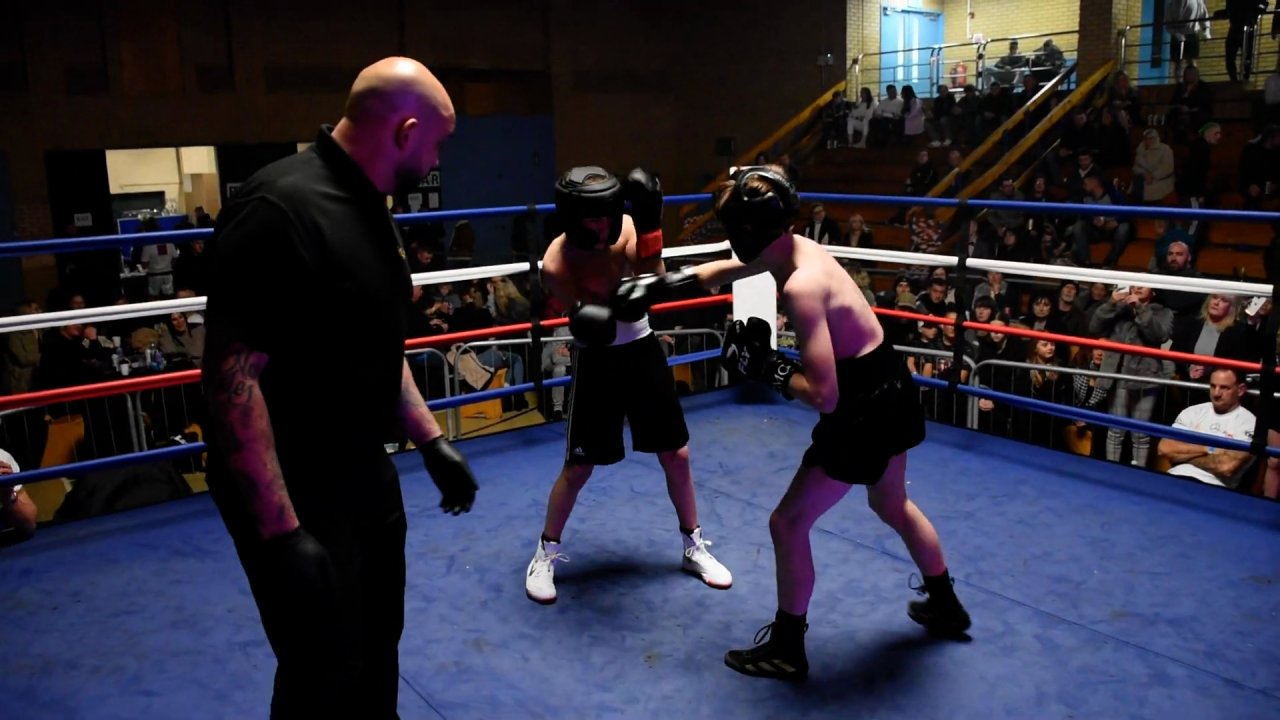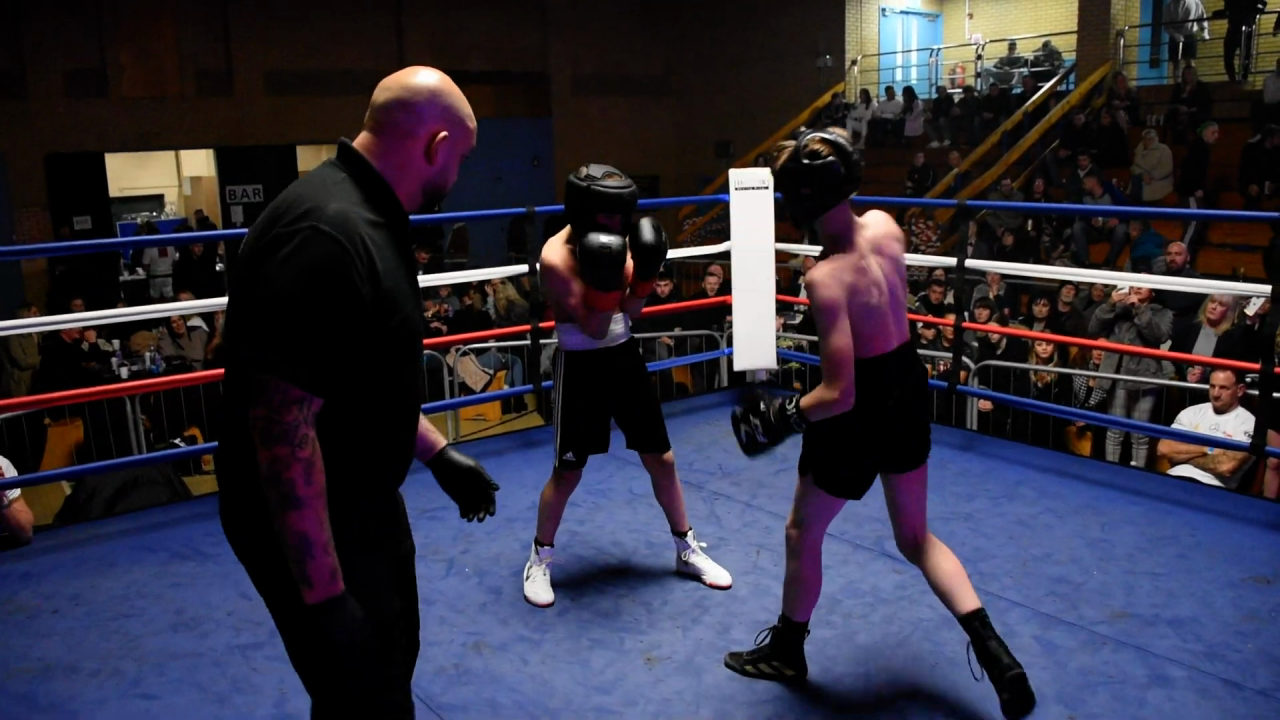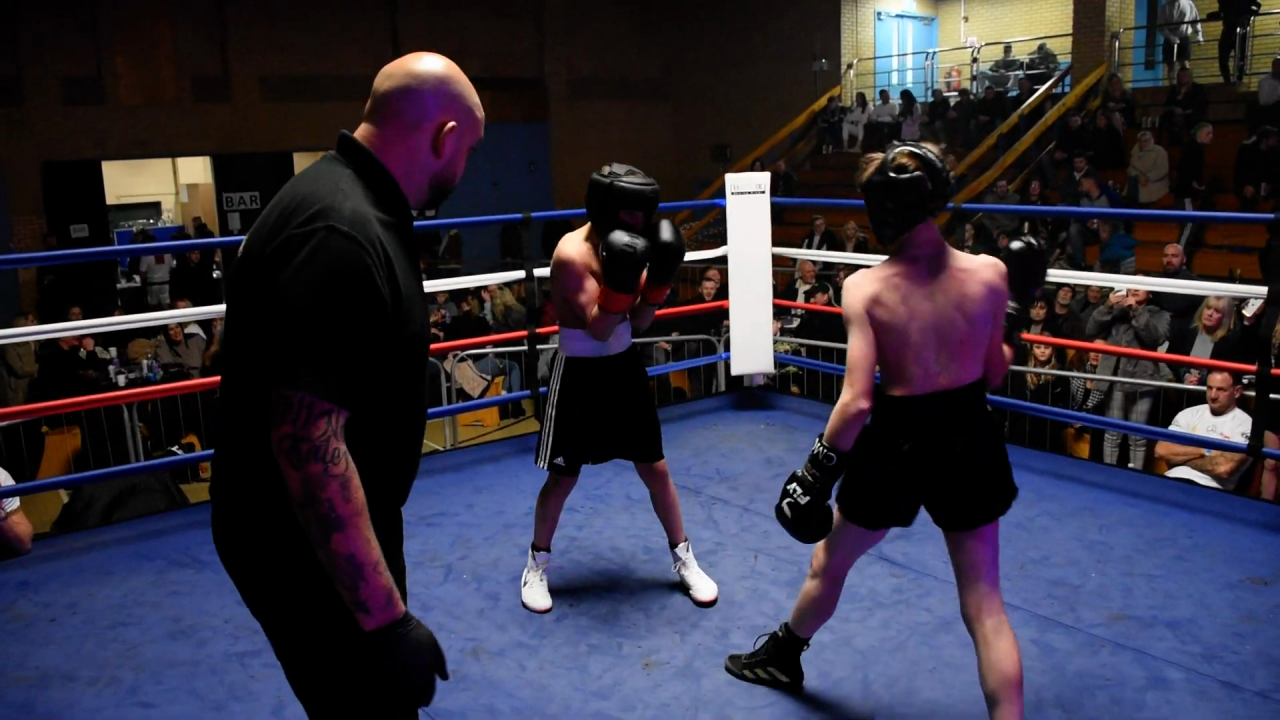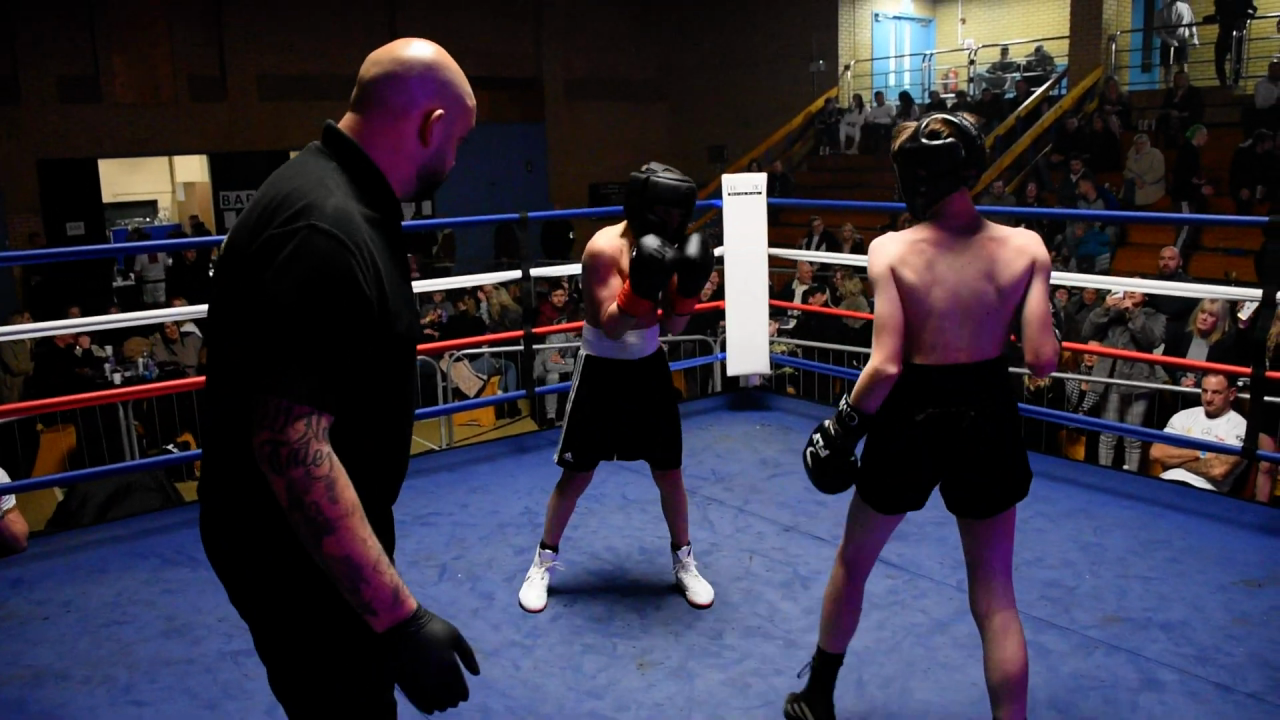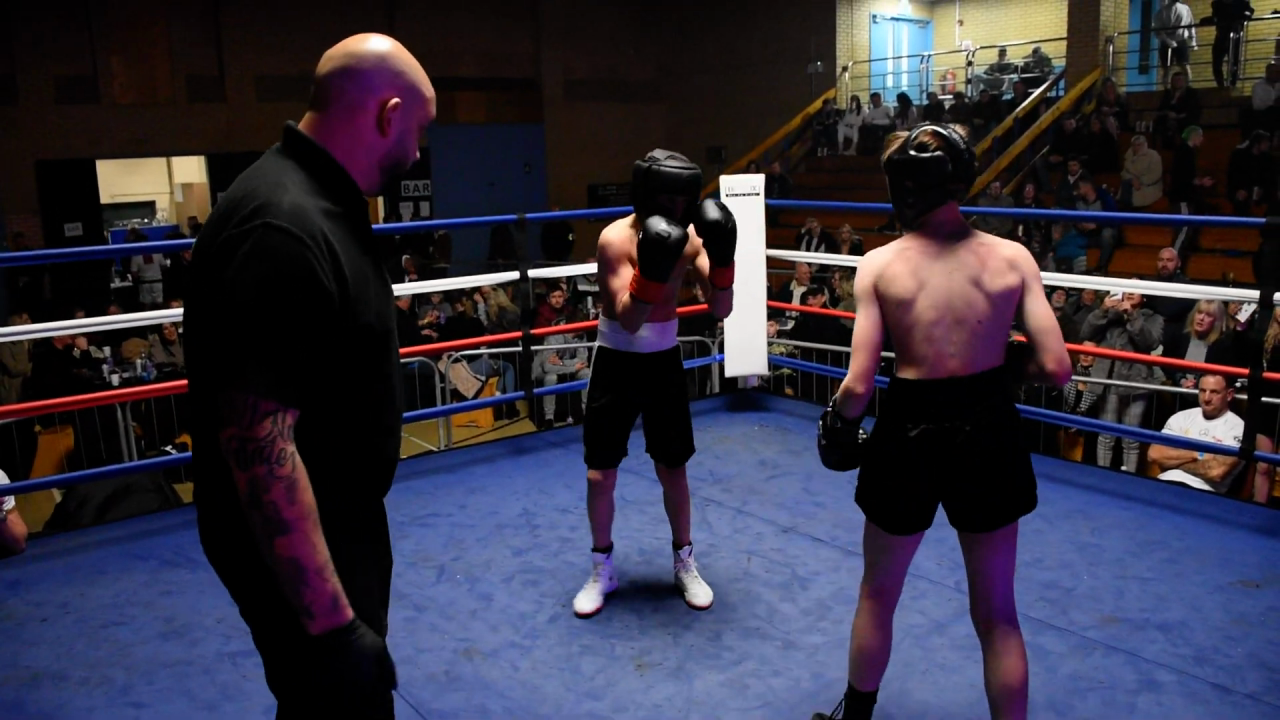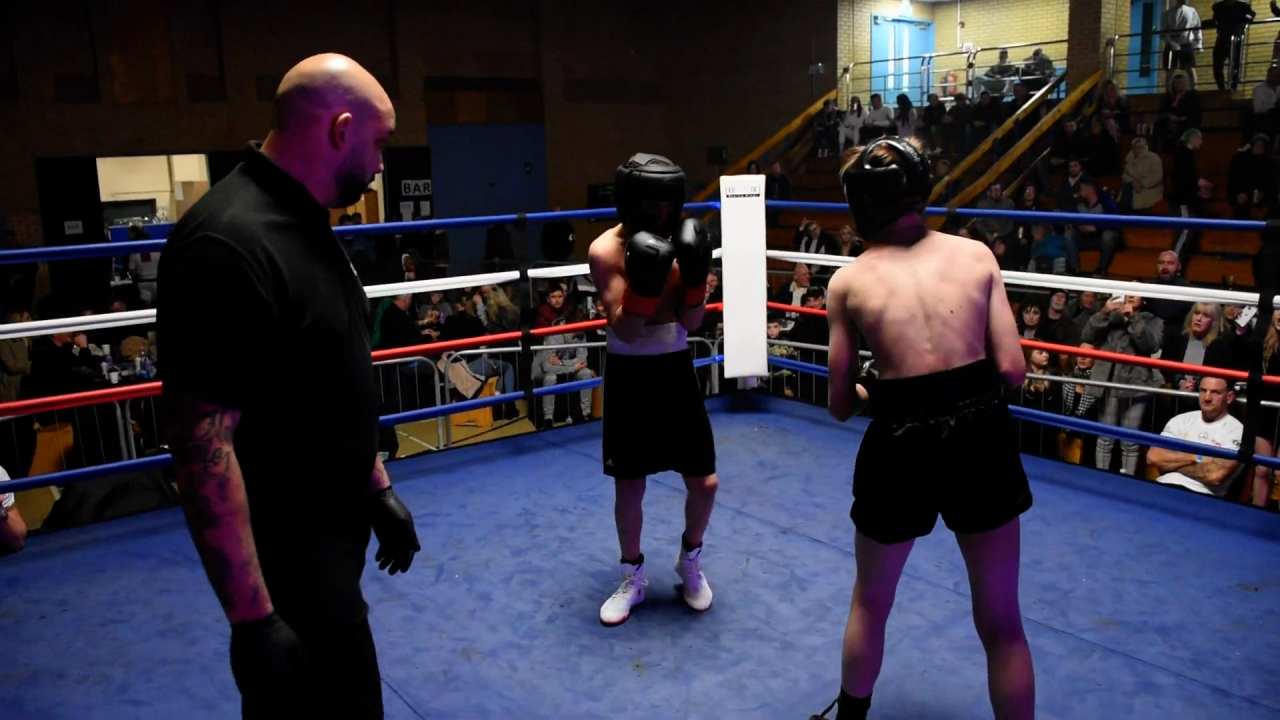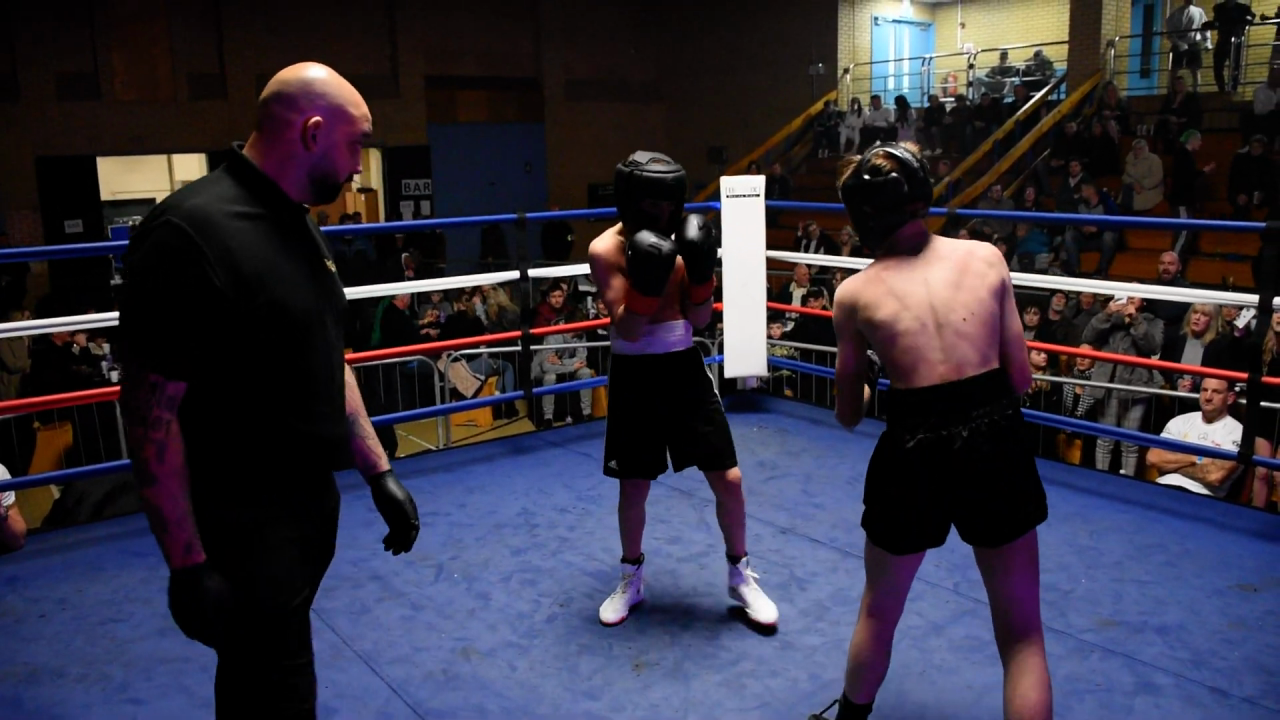
dt=0.2s
person 1, frame 1
left shoulder: (366, 207)
right shoulder: (283, 209)
right elbow: (234, 375)
left wrist: (432, 442)
right wrist: (281, 526)
left hip: (362, 475)
right hip: (293, 491)
left knee: (375, 641)
person 1, frame 2
left shoulder: (366, 219)
right shoulder: (327, 233)
right elbow: (284, 424)
left wrist: (438, 455)
right wrist: (322, 591)
left hip: (363, 502)
right hip: (310, 526)
left knee: (390, 661)
person 1, frame 3
left shoulder: (356, 211)
right shoulder: (339, 234)
right elbow: (308, 442)
right wrist: (385, 614)
left hip: (344, 528)
right hip: (308, 544)
person 1, frame 4
left shoulder: (345, 205)
right shoulder: (320, 230)
right elbow: (291, 447)
right wrist: (398, 616)
left hip: (334, 531)
right hip: (300, 547)
person 1, frame 5
left shoulder: (325, 210)
right shoulder: (281, 232)
right elbow: (258, 446)
right wrist: (330, 623)
left hip: (337, 522)
right hip: (302, 545)
person 1, frame 6
left shoulder: (306, 225)
right shoulder: (228, 245)
right elbow: (204, 444)
left wrist: (378, 489)
right wrist: (253, 615)
left hip: (328, 521)
right hip: (283, 542)
person 1, frame 7
left shoulder: (297, 226)
right shoulder: (192, 231)
right elbow: (153, 410)
left wrist: (379, 473)
right wrist: (188, 563)
left hip: (308, 506)
right hip: (239, 526)
person 2, frame 1
left shoulder: (802, 288)
right shoulder: (790, 243)
left elbow: (826, 396)
right elbow: (730, 268)
left wrist: (771, 369)
right wrist: (660, 284)
left hip: (867, 409)
right hip: (893, 387)
left knee: (790, 522)
right knee: (893, 506)
left ankle: (786, 648)
right ankle: (946, 606)
person 2, frame 2
left shoulder: (827, 276)
right shoulder: (880, 226)
left elbow: (838, 391)
left wrist: (779, 416)
left hip: (859, 414)
right hip: (907, 395)
left knee: (802, 537)
right knee: (916, 538)
left ankle: (785, 649)
right ankle: (1001, 665)
person 2, frame 3
left shoulder: (867, 290)
right shoulder: (990, 274)
left elbow: (858, 403)
right elbow: (994, 376)
left wrist: (815, 471)
right wrist: (1021, 304)
left hip: (896, 447)
right hip: (972, 443)
left knee: (831, 563)
right knee: (985, 606)
left ankle: (780, 659)
person 2, frame 4
left shoulder: (891, 252)
right shoulder: (1024, 248)
left elbow: (885, 367)
right elbow: (1042, 361)
left wrist: (841, 426)
left hip: (910, 422)
right hip: (987, 422)
left knee: (853, 561)
right knee: (994, 597)
person 2, frame 5
left shoulder: (880, 266)
right shoulder: (1012, 258)
left elbow: (858, 386)
right elbow: (1055, 369)
left wrist: (838, 422)
right wrist: (998, 365)
left hip: (910, 438)
right hip: (988, 437)
left knee: (878, 593)
right knee: (995, 612)
person 2, frame 6
left shoulder: (849, 281)
right shoulder: (975, 255)
left elbow: (841, 406)
right elbow: (1012, 370)
left hip: (901, 442)
right hip: (981, 433)
left knee: (871, 601)
right knee: (1001, 621)
person 2, frame 7
left shoulder: (856, 293)
right shoulder: (985, 257)
left elbow: (846, 410)
right elbow: (1019, 376)
left hip: (913, 452)
right hip: (995, 442)
left knee: (880, 611)
right knee: (1021, 636)
person 3, frame 1
left shoulder: (625, 229)
right shoulder: (556, 263)
right elbow: (590, 329)
left wrist: (651, 226)
right wrist: (604, 319)
left hip: (642, 349)
right hip: (597, 360)
left knee: (676, 455)
right knee: (578, 467)
left ankle: (694, 547)
right ankle: (545, 555)
person 3, frame 2
left shoulder: (614, 242)
right shoulder: (556, 257)
left elbow: (632, 313)
right elbow: (593, 328)
left wrist: (646, 272)
right wrist: (602, 281)
left hip: (623, 354)
right hip: (580, 363)
left knee: (661, 459)
right knee: (568, 471)
left ankle: (688, 549)
right ankle: (539, 559)
person 3, frame 3
left shoulder: (629, 248)
right shoulder: (572, 254)
left elbow: (638, 322)
right elbow: (599, 330)
left wrist: (659, 280)
right wrist: (619, 282)
left hip: (624, 364)
right hip: (580, 369)
left knee: (656, 468)
right knee: (562, 476)
left ankle: (684, 560)
right ankle: (537, 564)
person 3, frame 4
left shoulder: (668, 251)
right shoulder: (604, 248)
left elbow: (676, 326)
right elbow: (613, 327)
left wrist: (688, 289)
right wrist: (641, 285)
left hip: (649, 367)
right hip: (601, 370)
left knee: (669, 473)
right knee: (575, 476)
left ankle: (684, 562)
right ankle: (544, 561)
person 3, frame 5
left shoulder: (689, 237)
right shoulder: (615, 240)
left elbow: (722, 308)
right elbow: (628, 319)
left wrist: (723, 255)
right wrist: (651, 269)
left hip: (664, 363)
right hip: (616, 364)
left knee: (673, 472)
right knee: (601, 476)
left ankle: (684, 563)
right ankle: (602, 567)
person 3, frame 6
left shoulder: (678, 243)
right shoulder: (605, 251)
left elbow: (693, 322)
right elbow: (627, 333)
left wrist: (695, 273)
right wrist: (644, 285)
left hip: (676, 368)
right hip: (628, 374)
left knee: (705, 482)
right knee: (629, 486)
left ankle: (690, 557)
right ankle: (632, 577)
person 3, frame 7
left shoulder: (682, 240)
right shoulder: (605, 249)
left elbow: (701, 320)
right elbow: (627, 331)
left wrist: (700, 270)
right wrist: (645, 282)
left hip: (683, 368)
right hip: (634, 374)
left knee: (728, 479)
right knee: (634, 486)
left ankle: (743, 576)
right ankle: (631, 579)
